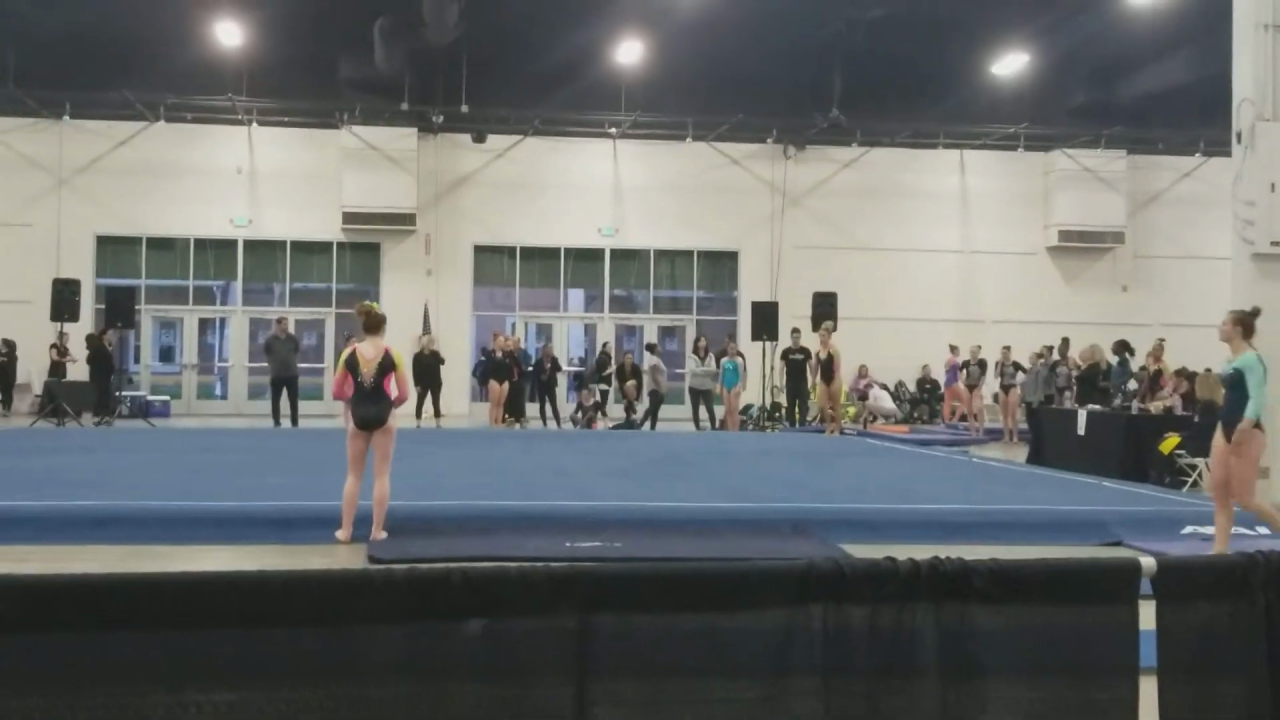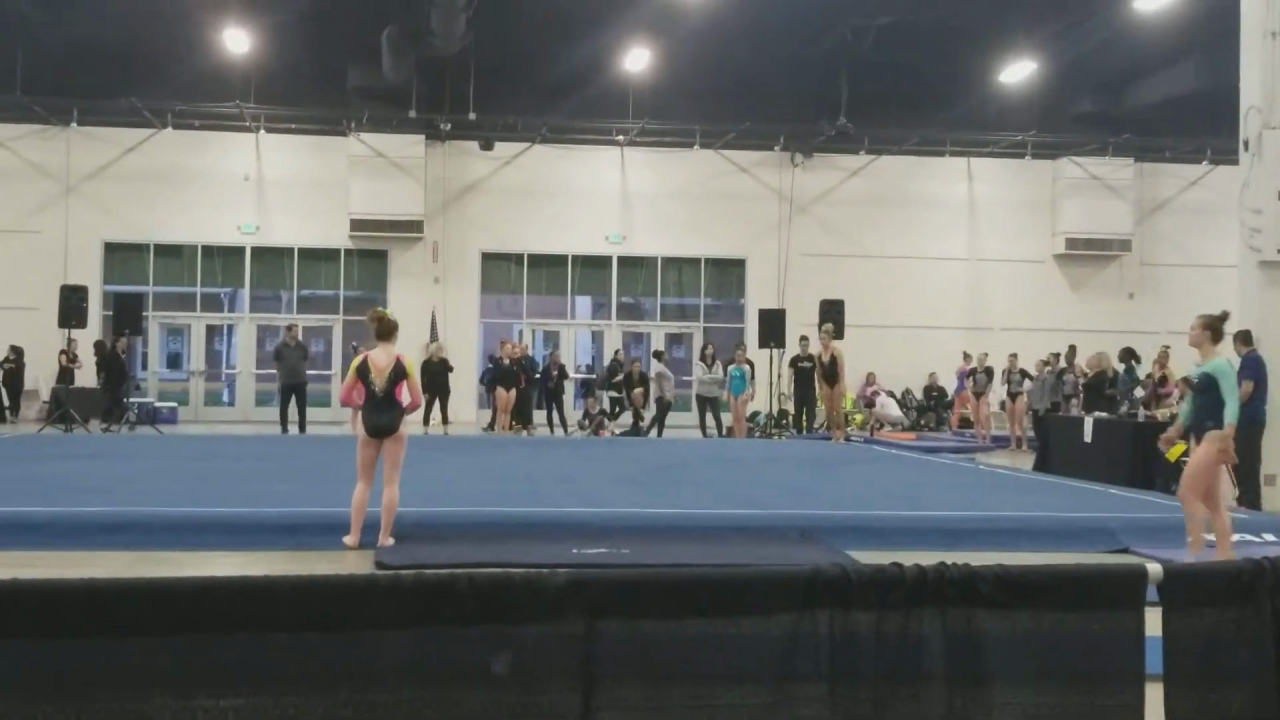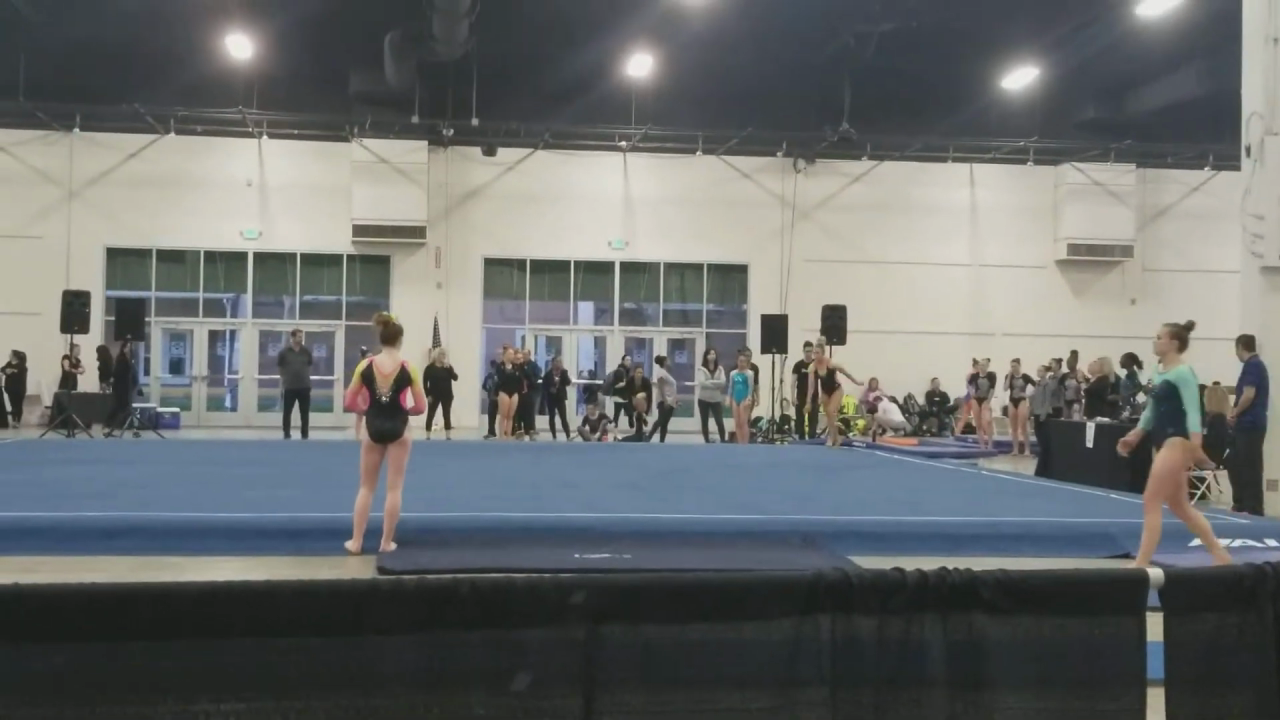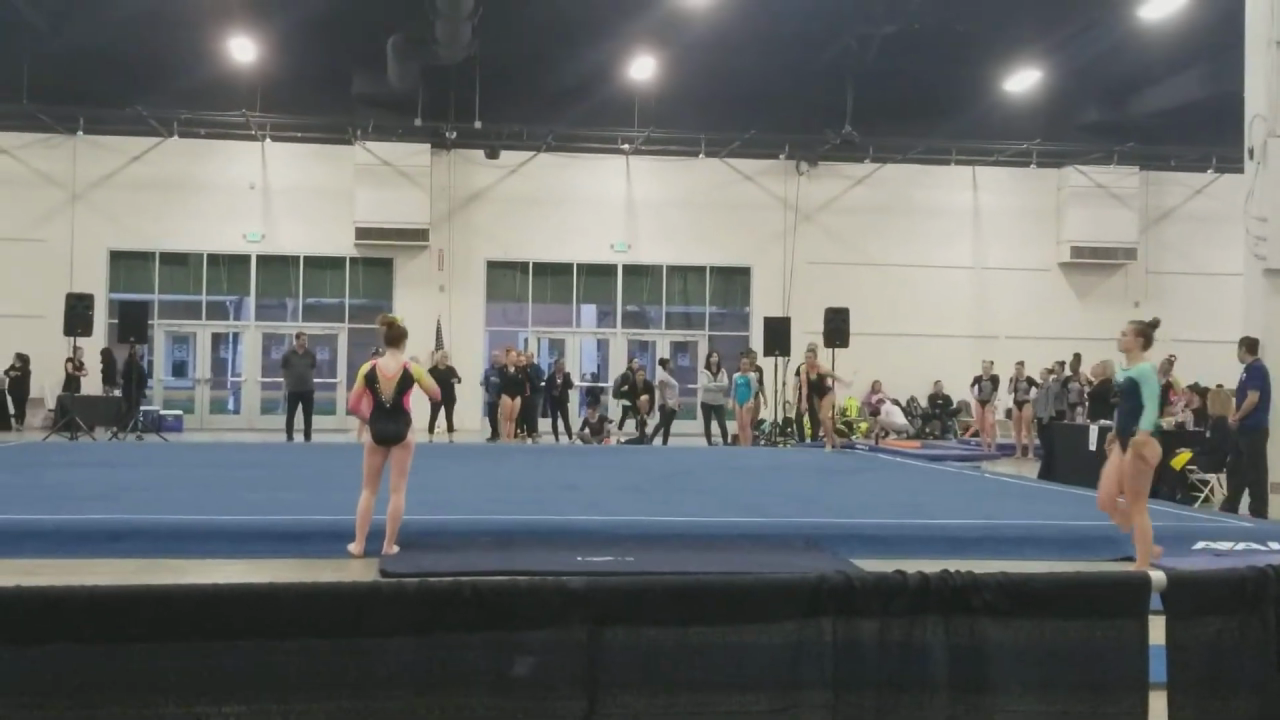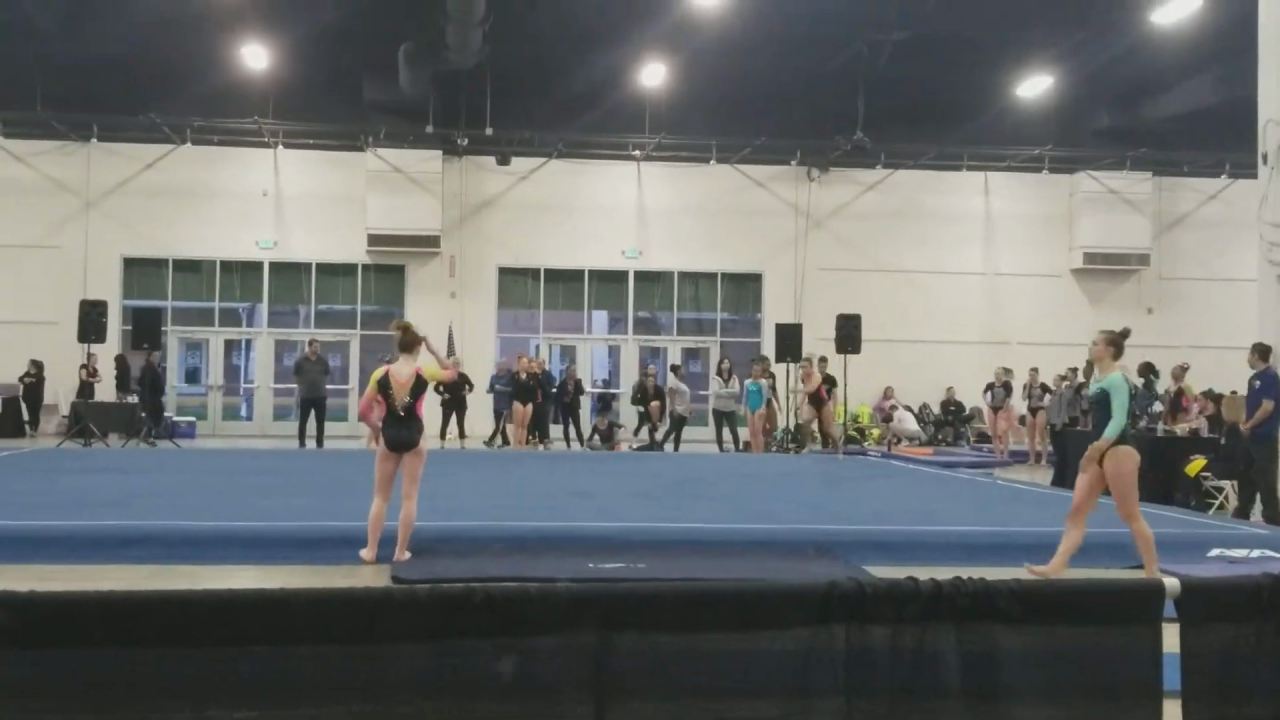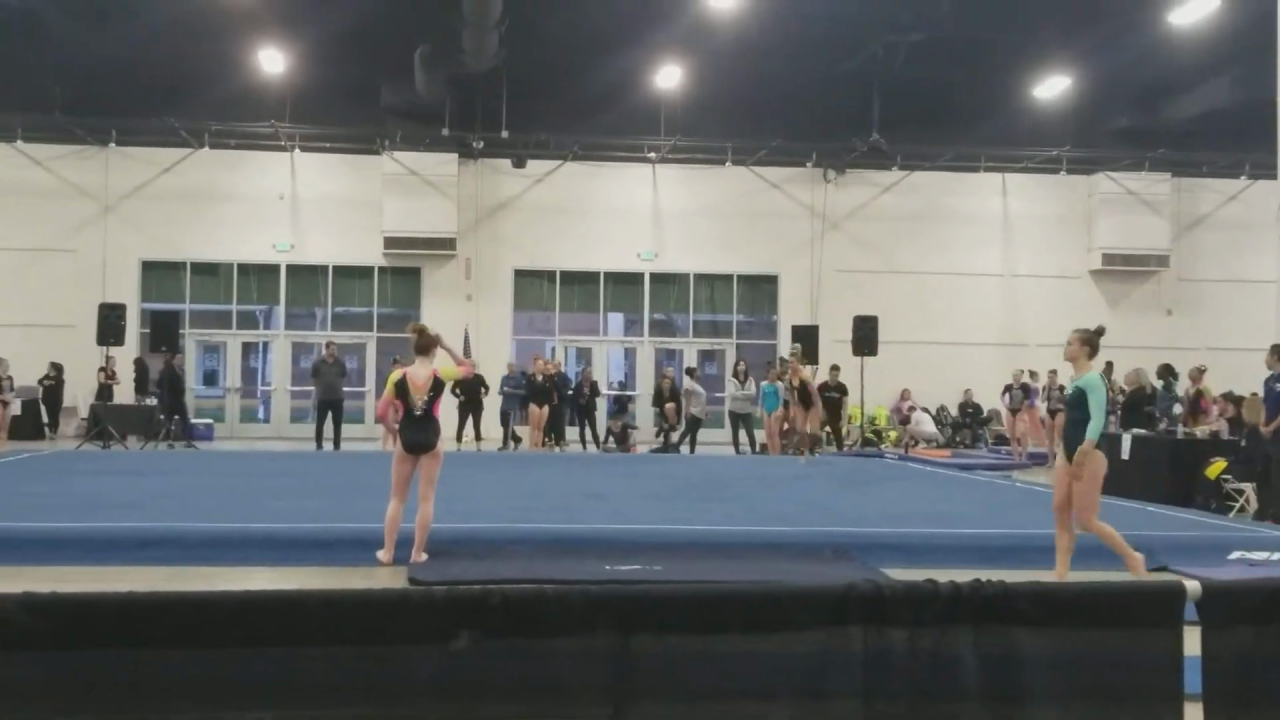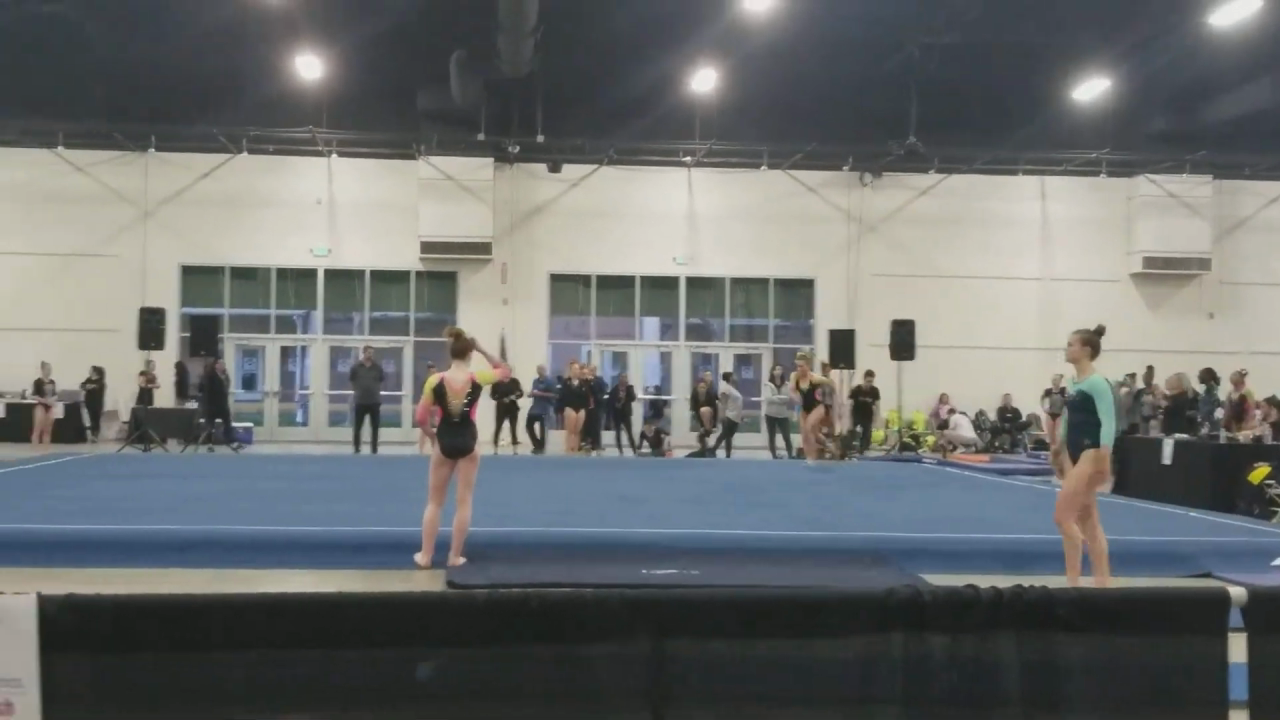
dt=0.2s
person 1, frame 1
left shoulder: (1251, 361)
right shoulder: (1230, 361)
left elbow: (1256, 398)
left wrist: (1243, 429)
left hip: (1247, 433)
right hip: (1225, 429)
left knee: (1242, 498)
right knee: (1219, 493)
right ankle: (1220, 548)
person 1, frame 2
left shoulder: (1221, 366)
right shoulder: (1199, 366)
left elbow: (1231, 403)
left wrist: (1227, 440)
right wrist: (1174, 431)
left hip: (1215, 436)
right hip: (1199, 435)
left knee: (1187, 494)
right knee: (1212, 501)
left ankle: (1195, 554)
right ankle: (1225, 556)
person 1, frame 3
left shoulder: (1183, 373)
right shoulder: (1158, 373)
left elbow: (1192, 412)
left wrist: (1195, 448)
right wrist: (1134, 435)
left hip: (1177, 443)
right hip: (1161, 443)
left knee: (1151, 504)
right knee: (1181, 508)
left ankle: (1141, 565)
right ankle: (1220, 556)
person 1, frame 4
left shoulder: (1146, 370)
right shoulder: (1123, 369)
left elbow: (1151, 409)
left wrist: (1141, 441)
right wrist: (1113, 437)
left hip: (1140, 442)
right hip: (1123, 441)
left knee: (1136, 507)
right knee: (1105, 501)
left ankle: (1142, 568)
right ankle: (1149, 548)
person 1, frame 5
left shoulder: (1117, 381)
right shoulder: (1096, 379)
left elbow: (1119, 419)
left wrist: (1098, 447)
left hip: (1118, 452)
right hip: (1096, 452)
left knee: (1131, 516)
right knee: (1076, 511)
left ankle: (1152, 573)
right ankle: (1054, 568)
person 1, frame 6
left shoulder: (1093, 381)
right shoulder: (1073, 380)
left elbow: (1098, 420)
left wrist: (1083, 453)
left hip: (1087, 454)
right hip: (1068, 452)
left knee: (1086, 520)
right knee: (1061, 515)
left ankle: (1132, 558)
right ankle: (1061, 577)
person 1, frame 7
left shoulder: (1098, 383)
right shoulder: (1073, 382)
left elbow: (1107, 423)
left wrist: (1103, 460)
right wrist: (1057, 451)
left hip: (1091, 455)
right hip: (1075, 455)
left knee: (1064, 516)
right knee: (1088, 521)
left ankle: (1073, 582)
right ankle: (1102, 582)
person 2, frame 1
left shoulder: (349, 354)
right shoulder: (392, 355)
left elbow: (337, 391)
right elbow: (404, 395)
left hip: (358, 416)
right hip: (383, 416)
left knee: (353, 475)
right knee: (381, 475)
left ankle: (346, 530)
right ankle: (377, 530)
person 2, frame 2
left shoulder: (360, 361)
right shoulder: (404, 363)
left elbow: (345, 397)
right elbow: (417, 402)
left hip: (369, 423)
right hip: (394, 424)
left knee: (363, 482)
right knee: (391, 483)
left ankle: (354, 536)
right ankle: (384, 537)
person 2, frame 3
left shoulder: (365, 366)
right shoulder: (408, 368)
left elbow: (349, 403)
right elbow: (422, 408)
left hip: (373, 428)
right hip: (398, 429)
left knee: (366, 487)
right knee: (394, 488)
left ankle: (356, 541)
right ankle: (386, 542)
person 2, frame 4
left shoulder: (368, 368)
right shoulder: (412, 369)
left elbow: (353, 405)
right elbow: (436, 395)
left wrist: (370, 418)
left hip: (377, 430)
right hip: (402, 431)
left knee: (368, 490)
right knee: (397, 491)
left ankle: (359, 544)
right ankle: (389, 545)
person 2, frame 5
left shoulder: (381, 374)
right shoulder: (424, 373)
left elbow: (363, 410)
right elbow: (453, 373)
left wrist: (377, 428)
right wrist: (433, 350)
left hip: (389, 436)
right hip: (413, 437)
left knee: (380, 497)
right knee: (409, 497)
left ankle: (370, 551)
right ankle: (401, 551)
person 2, frame 6
left shoulder: (398, 377)
right shoulder: (441, 375)
left elbow: (381, 413)
right elbow: (469, 368)
left wrist: (393, 429)
right wrist: (447, 347)
left hip: (406, 438)
right hip: (431, 439)
left knee: (396, 499)
right knee: (426, 499)
left ankle: (387, 552)
right ankle: (417, 553)
person 2, frame 7
left shoulder: (435, 381)
right shoulder: (478, 379)
left elbow: (420, 418)
right elbow: (504, 370)
left wrist: (432, 432)
right wrist: (482, 350)
left hip: (444, 442)
right hip: (468, 442)
left knee: (434, 502)
right knee: (463, 502)
left ankle: (425, 555)
right ankle: (455, 556)
